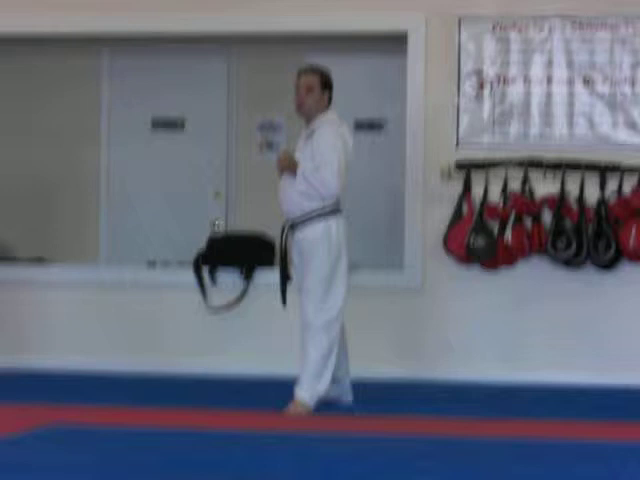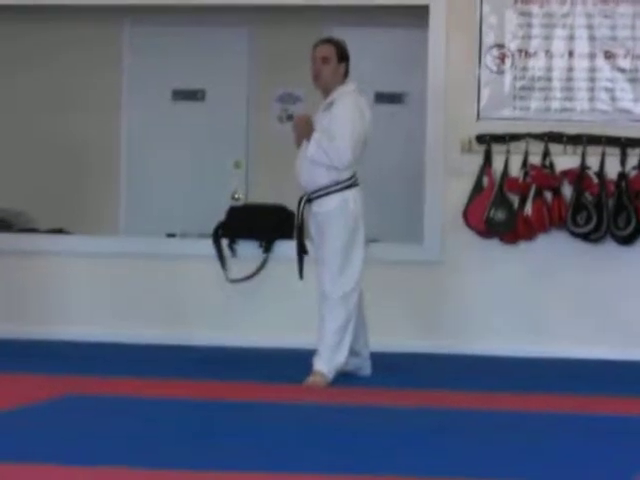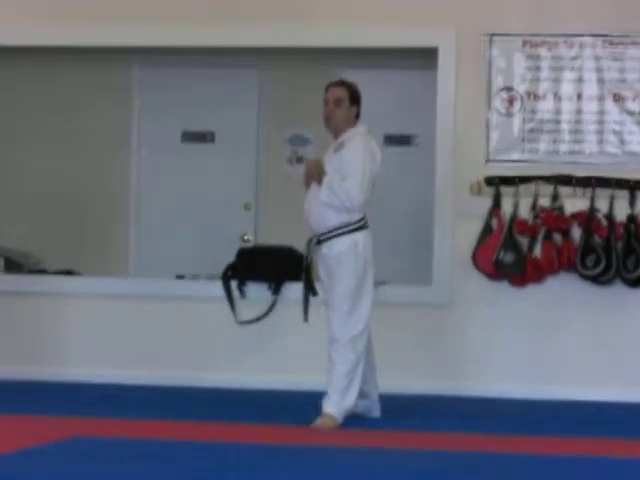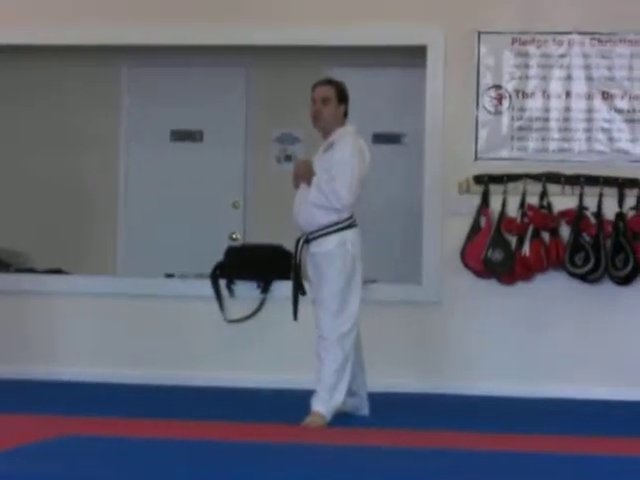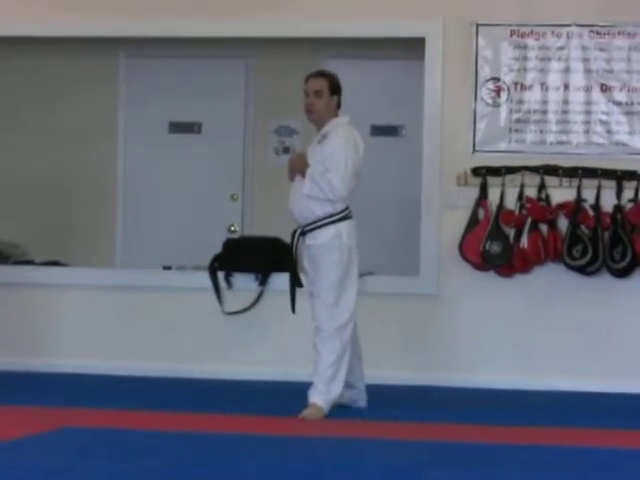
dt=1s
person 1, frame 1
left shoulder: (330, 131)
right shoulder: (311, 132)
left elbow: (331, 185)
left wrist: (296, 169)
right wrist: (289, 170)
left hip: (321, 232)
right hip: (306, 231)
left knee: (319, 313)
right knee: (325, 311)
left ankle: (307, 393)
right ankle: (336, 386)
person 1, frame 2
left shoulder: (349, 103)
right shoulder: (330, 105)
left elbow: (342, 156)
left wrist: (310, 134)
right wrist: (305, 137)
left hip: (338, 203)
right hip: (323, 203)
left knee: (336, 285)
right knee: (345, 284)
left ankle: (326, 365)
right ankle: (356, 358)
person 1, frame 3
left shoulder: (359, 144)
right shoulder: (339, 147)
left elbow: (353, 197)
left wrist: (321, 177)
right wrist: (313, 180)
left hip: (347, 245)
right hip: (332, 245)
left knee: (345, 328)
right knee: (353, 325)
left ankle: (335, 408)
right ankle: (364, 400)
person 1, frame 4
left shoulder: (348, 145)
right shoulder: (329, 147)
left elbow: (343, 197)
left wrist: (310, 178)
right wrist: (304, 180)
left hip: (336, 244)
right hip: (321, 244)
left knee: (333, 327)
right knee: (341, 324)
left ankle: (323, 406)
right ankle: (353, 399)
person 1, frame 5
left shoulder: (342, 135)
right shoulder: (323, 138)
left elbow: (337, 187)
left wrist: (304, 170)
right wrist: (299, 172)
left hip: (331, 235)
right hip: (316, 236)
left knee: (330, 318)
right knee: (339, 316)
left ankle: (321, 397)
right ankle: (351, 391)
